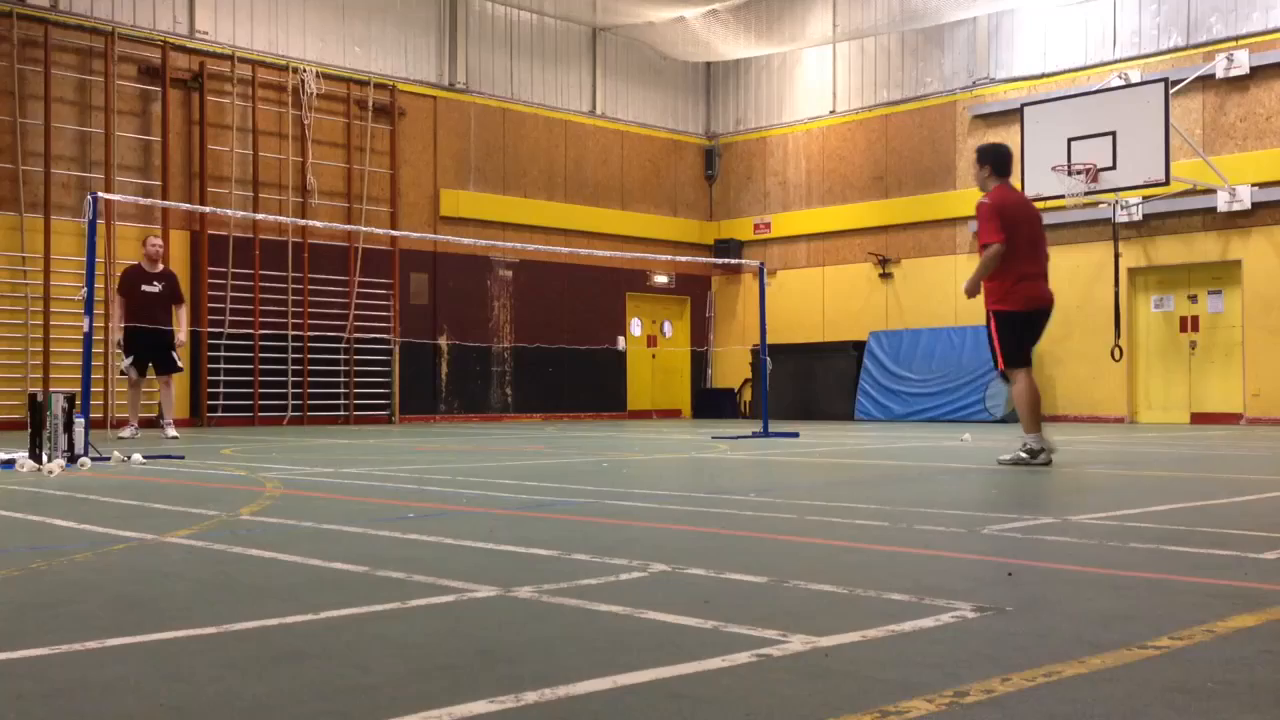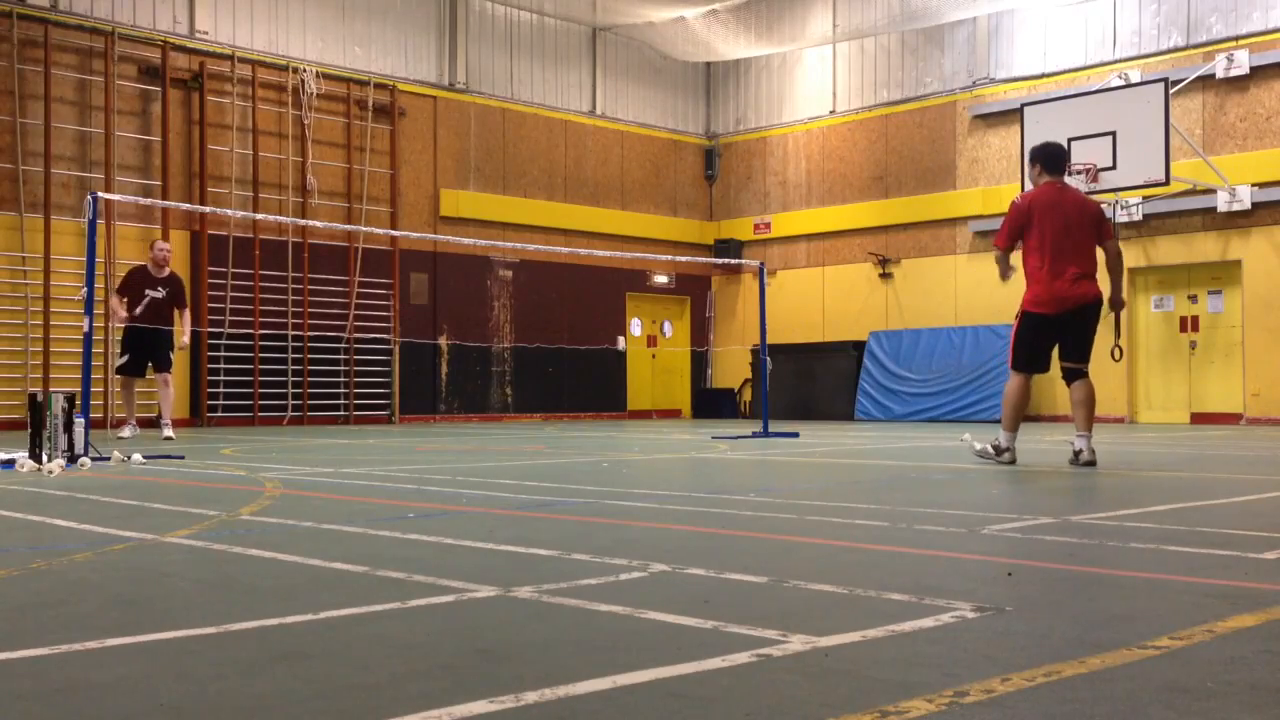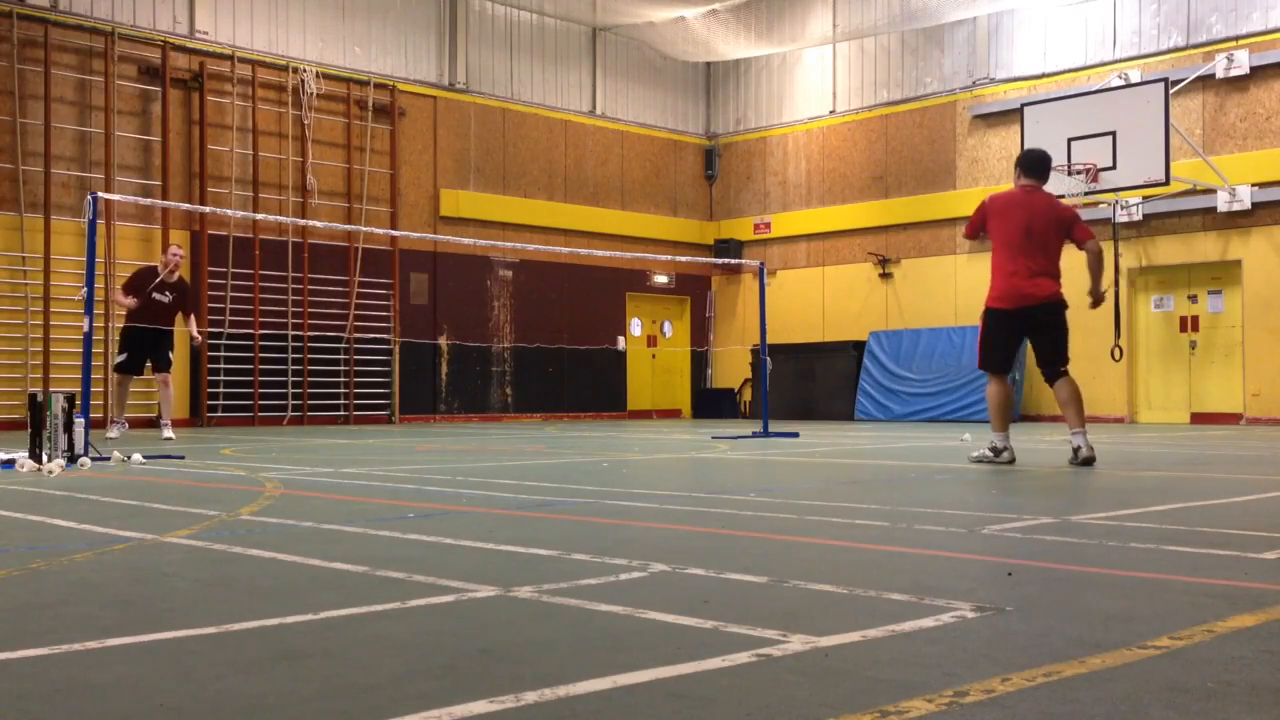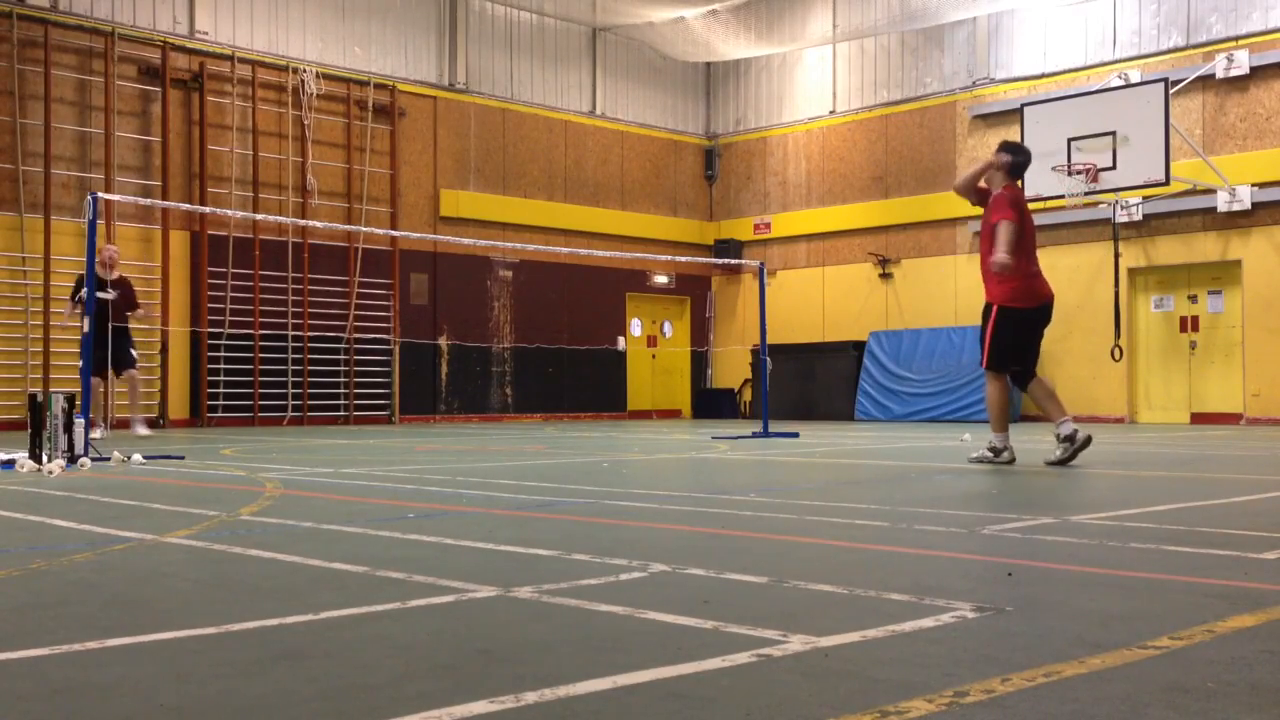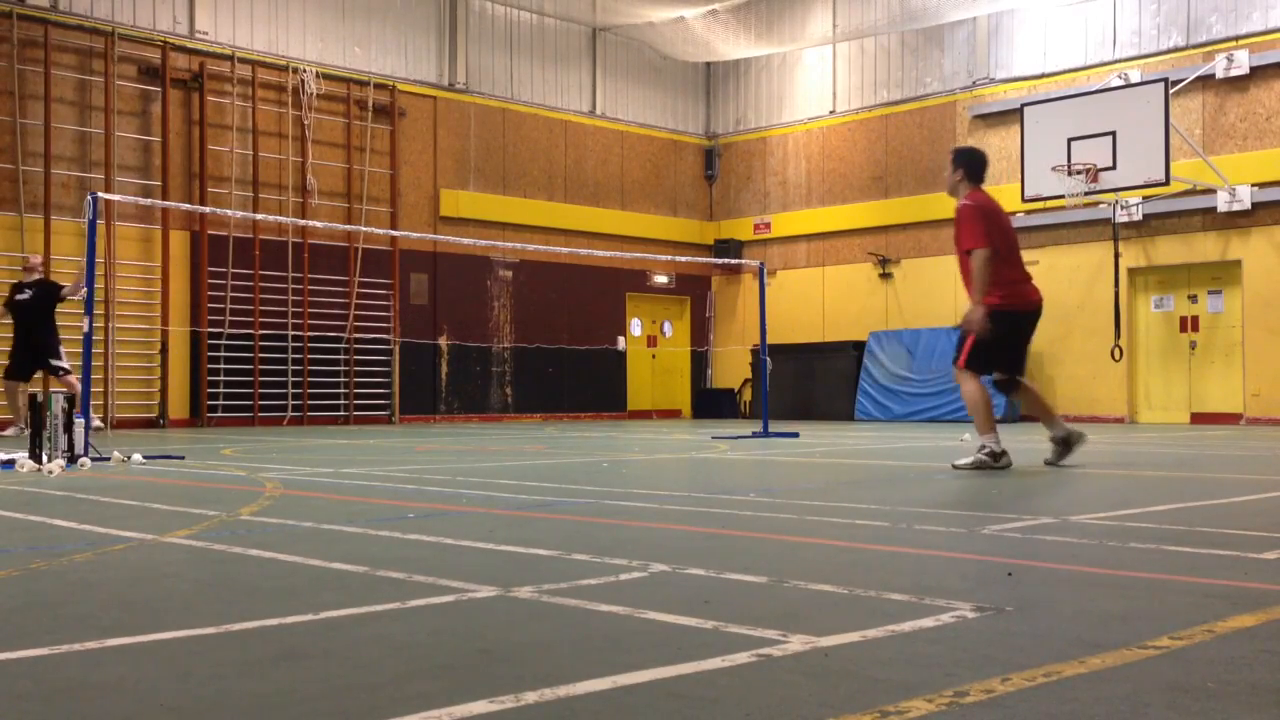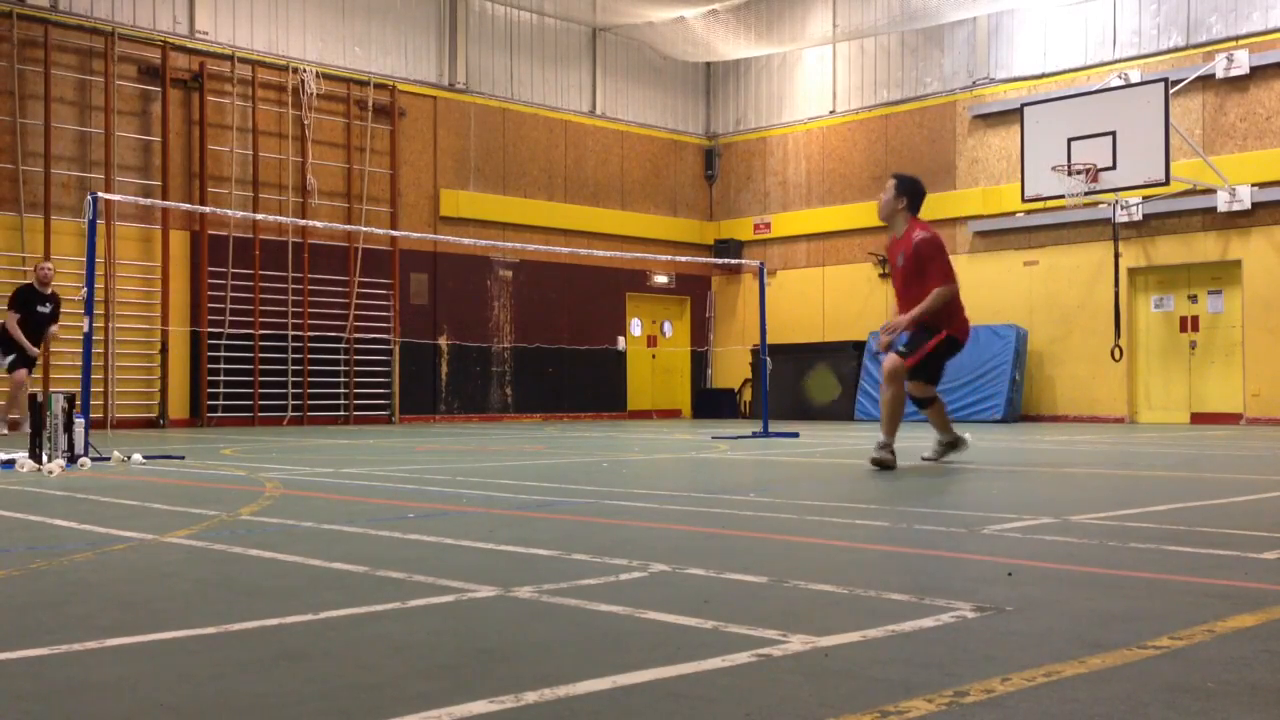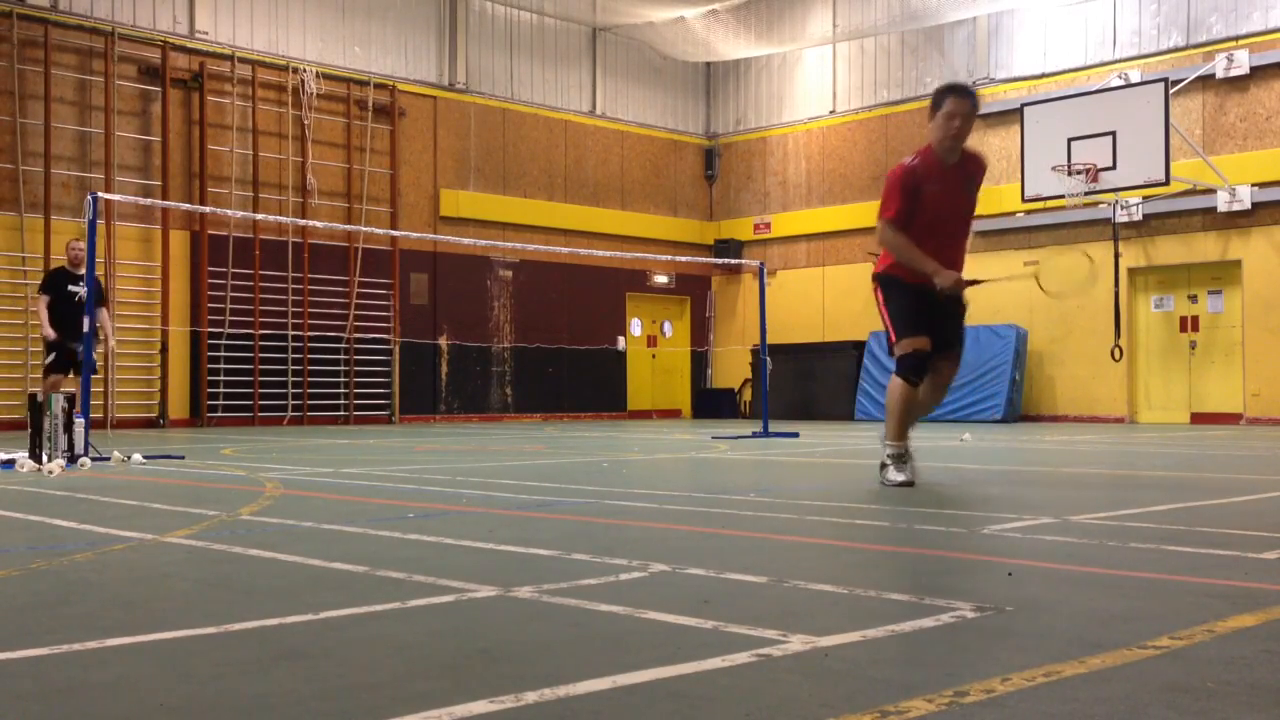
dt=0.7s
person 1, frame 1
left shoulder: (990, 203)
right shoulder: (1027, 204)
left elbow: (995, 250)
right elbow: (1043, 254)
left wrist: (975, 281)
left hip: (1008, 301)
right hip: (1037, 298)
left knee: (1015, 372)
right knee: (1018, 371)
left ankle: (1033, 446)
right ankle: (1036, 439)
person 1, frame 2
left shoulder: (1026, 202)
right shoulder: (1089, 205)
left elbow: (1001, 251)
right elbow: (1113, 251)
left wrist: (1005, 269)
right wrist: (1116, 291)
left hip: (1042, 302)
right hip: (1084, 300)
left knee: (1020, 372)
right knee: (1077, 373)
left ankle: (1004, 445)
right ankle: (1083, 446)
person 1, frame 3
left shoulder: (994, 203)
right shoulder: (1062, 211)
left elbow: (970, 234)
right elbow: (1093, 248)
right wrist: (1095, 288)
left hip: (1004, 301)
right hip: (1047, 301)
left knee: (997, 373)
right knee: (1057, 373)
left ankle: (1000, 446)
right ankle: (1081, 443)
person 1, frame 4
left shoulder: (1004, 195)
right shoulder: (1005, 196)
left elbow: (1007, 225)
right elbow: (961, 188)
left wrist: (1002, 252)
right wrist: (986, 164)
left hip: (1010, 299)
right hip: (1035, 299)
left knee: (995, 371)
right knee: (1023, 373)
left ankle: (1000, 446)
right ankle: (1068, 431)
person 1, frame 5
left shoulder: (968, 206)
right shoulder: (986, 205)
left elbow: (981, 255)
left wrist: (975, 305)
right wrist: (979, 305)
left hip: (1000, 304)
right hip: (1024, 301)
left knee: (966, 371)
right knee: (1007, 379)
left ankle: (992, 449)
right ankle: (1063, 433)
person 1, frame 6
left shoulder: (923, 239)
right shoulder: (894, 243)
left elbow: (947, 289)
left wrist: (909, 319)
right wrist: (894, 326)
left hip: (943, 327)
right hip: (929, 327)
left knee: (892, 369)
right knee: (917, 389)
left ankle: (886, 445)
right ankle: (950, 439)
person 1, frame 7
left shoulder: (975, 167)
right shoulder: (909, 172)
right elbow: (888, 234)
right wrist: (935, 272)
left hip: (944, 283)
right hip: (902, 280)
left knee: (944, 370)
right knee: (914, 358)
left ankle: (901, 419)
right ankle: (894, 456)
person 2, frame 1
left shoulder: (170, 277)
right shoulder: (130, 274)
left elbow: (180, 306)
right elbow: (119, 301)
left wrist: (182, 332)
right wrist: (117, 329)
left hip: (163, 334)
right hip: (135, 333)
left knee: (166, 379)
right knee: (134, 379)
left ankle: (168, 424)
right ankle: (133, 425)
person 2, frame 2
left shoulder: (175, 281)
right shoulder: (135, 274)
left elbow: (184, 310)
right elbow: (116, 297)
left wrist: (186, 334)
right wrist: (119, 312)
left hip: (162, 334)
right hip: (135, 332)
left knee: (165, 378)
right knee: (127, 380)
left ankle: (166, 424)
right ankle: (131, 424)
person 2, frame 3
left shoulder: (182, 286)
right shoulder: (144, 274)
left elbow: (188, 314)
right elbow: (118, 294)
left wrist: (194, 333)
right wrist: (126, 302)
left hip: (162, 336)
right hip: (134, 333)
left knee: (164, 378)
right knee: (121, 378)
left ankle: (166, 425)
right ankle: (118, 421)
person 2, frame 4
left shoulder: (124, 283)
right shoulder: (85, 279)
left elbow: (135, 310)
right elbow: (73, 304)
left wrist: (141, 314)
right wrist: (67, 315)
left hip: (120, 338)
right hip: (94, 339)
left knee: (132, 374)
right knee: (93, 382)
left ankle: (137, 421)
right ankle: (98, 425)
person 2, frame 5
left shoulder: (45, 286)
right shoulder: (16, 288)
left elbow: (67, 292)
left wrist: (79, 281)
left hip: (47, 344)
right hip: (22, 346)
left knee: (67, 380)
left ankle: (90, 418)
right ankle: (19, 425)
person 2, frame 6
left shoulder: (55, 299)
right shoulder: (23, 292)
left elbow: (53, 324)
left wrist: (53, 330)
right wrist: (28, 346)
left hip: (31, 348)
left knee: (20, 386)
right knee: (20, 379)
right ankle: (26, 420)
person 2, frame 7
left shoulder: (93, 281)
right shoulder: (54, 276)
left elbow: (101, 310)
right elbow: (42, 304)
left wrist: (110, 337)
right wrist: (46, 328)
left hip: (85, 339)
right hip: (59, 339)
right knee: (54, 379)
